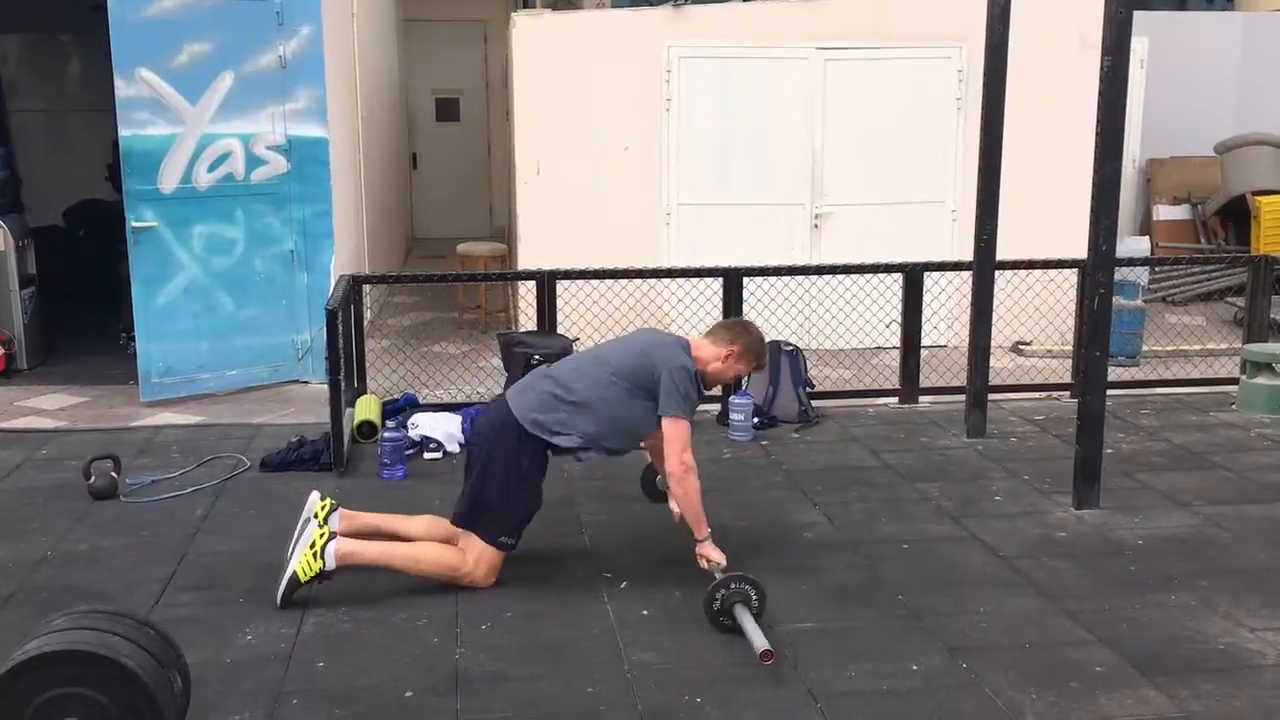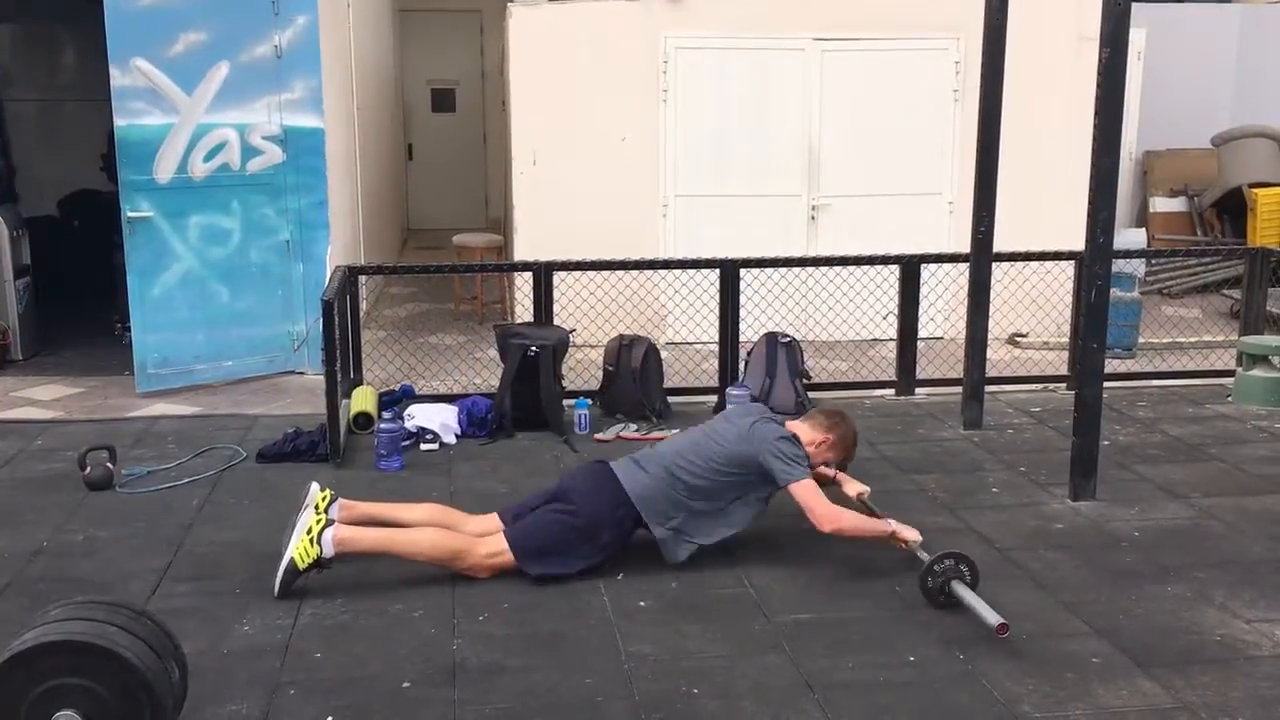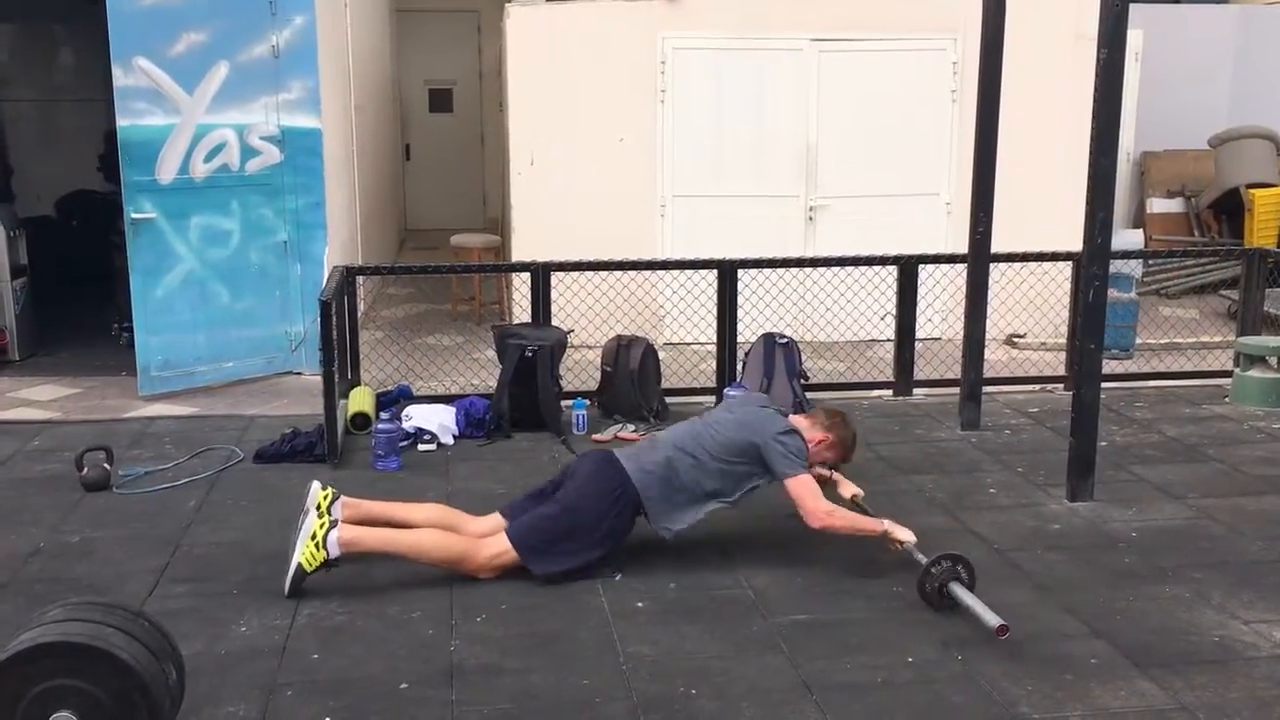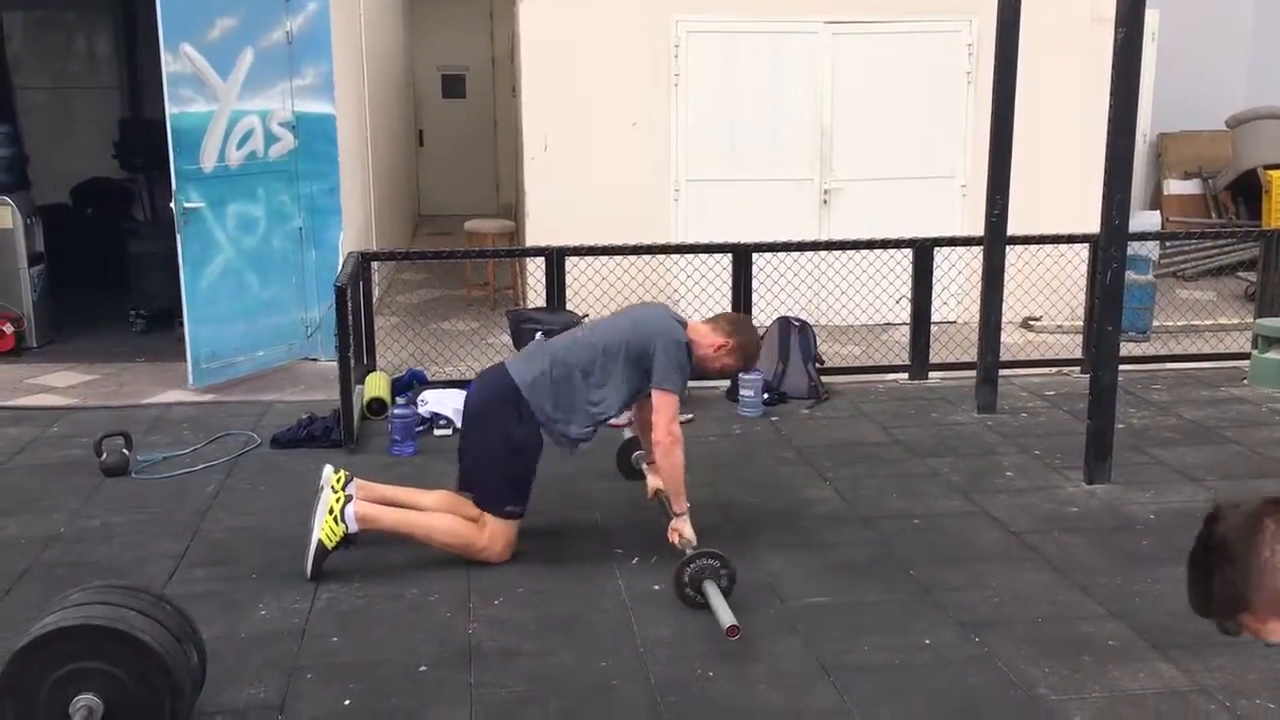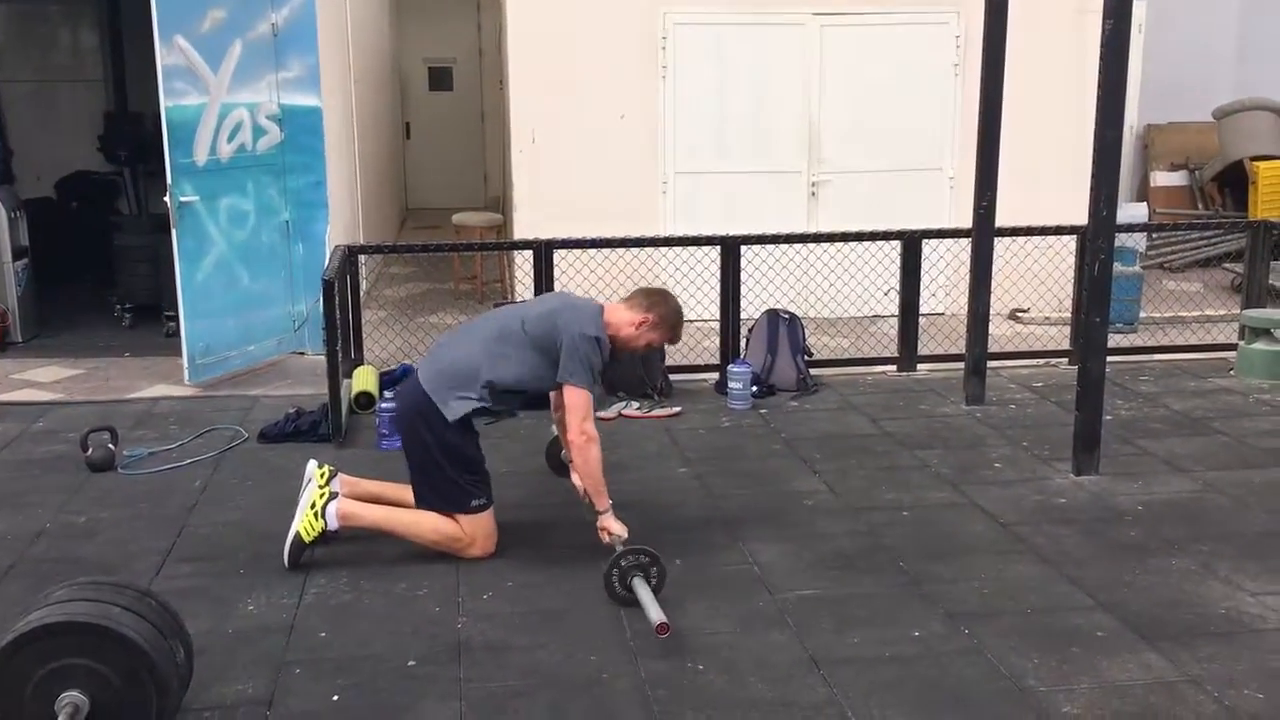
dt=1s
person 1, frame 1
left shoulder: (665, 349)
right shoulder: (681, 369)
left elbow: (653, 430)
right elbow: (680, 464)
left wrist: (671, 494)
right wrist: (702, 539)
left hip: (510, 418)
right hip: (520, 433)
left knee: (465, 536)
right knee: (475, 569)
left ankle: (335, 520)
right ankle: (334, 550)
person 1, frame 2
left shoulder: (758, 416)
right shoulder: (778, 447)
right elbow: (826, 520)
left wrist: (839, 477)
right wrist: (890, 528)
left hip: (600, 481)
right hip: (611, 511)
left knee: (475, 526)
right knee: (478, 557)
left ankle: (335, 508)
right ankle: (332, 537)
person 1, frame 3
left shoulder: (762, 407)
right shoulder: (785, 437)
right elbow: (819, 517)
left wrist: (833, 477)
right wrist: (884, 527)
left hip: (602, 468)
right hip: (615, 494)
left knee: (478, 526)
right knee: (485, 557)
left ankle: (339, 506)
right ankle: (338, 539)
person 1, frame 4
left shoulder: (661, 323)
right shoulder: (675, 344)
left elbow: (643, 405)
right elbow: (666, 434)
left wrist: (652, 468)
right wrist: (681, 512)
left hip: (500, 391)
right hip: (511, 403)
left knee: (478, 510)
right knee: (493, 543)
left ankle: (351, 489)
right ankle: (355, 514)
person 1, frame 5
left shoulder: (579, 313)
right shoulder: (586, 335)
left elbow: (560, 398)
right elbow: (582, 432)
left wrist: (574, 463)
right wrist: (604, 510)
left hip: (431, 390)
right hip: (440, 403)
left knee: (447, 504)
right knee: (476, 540)
left ankle: (333, 484)
right ankle: (335, 510)
